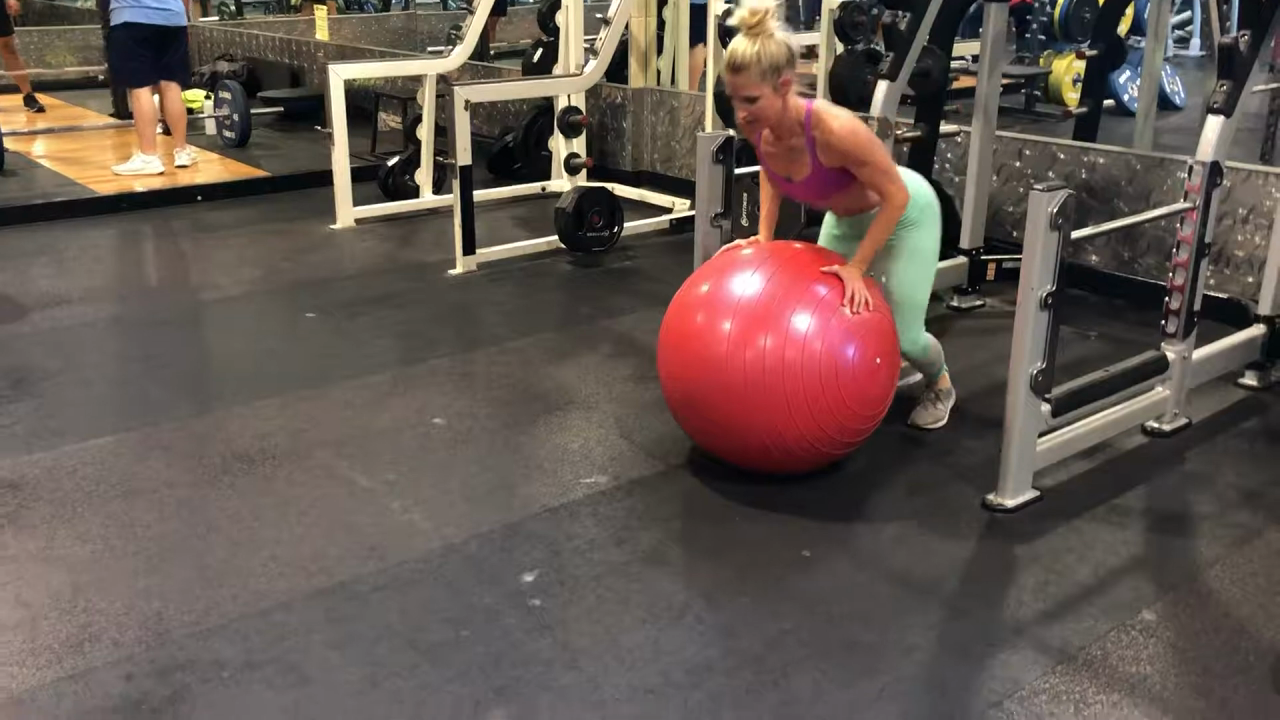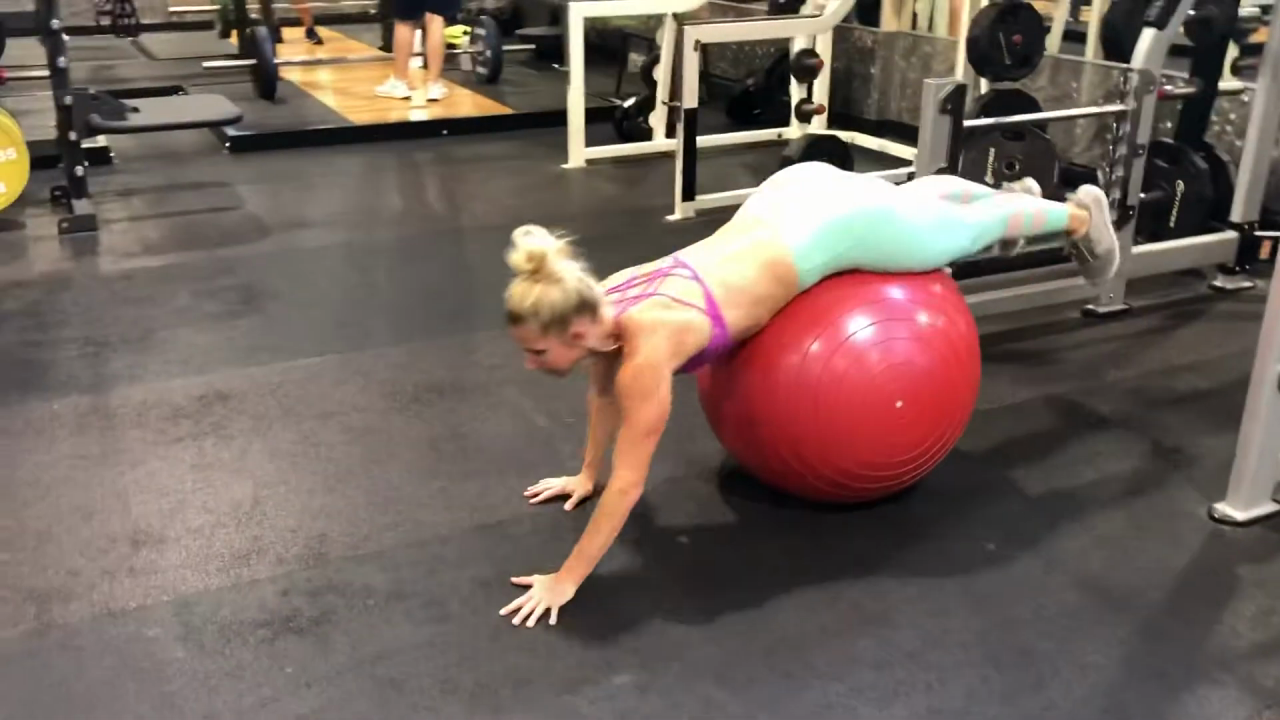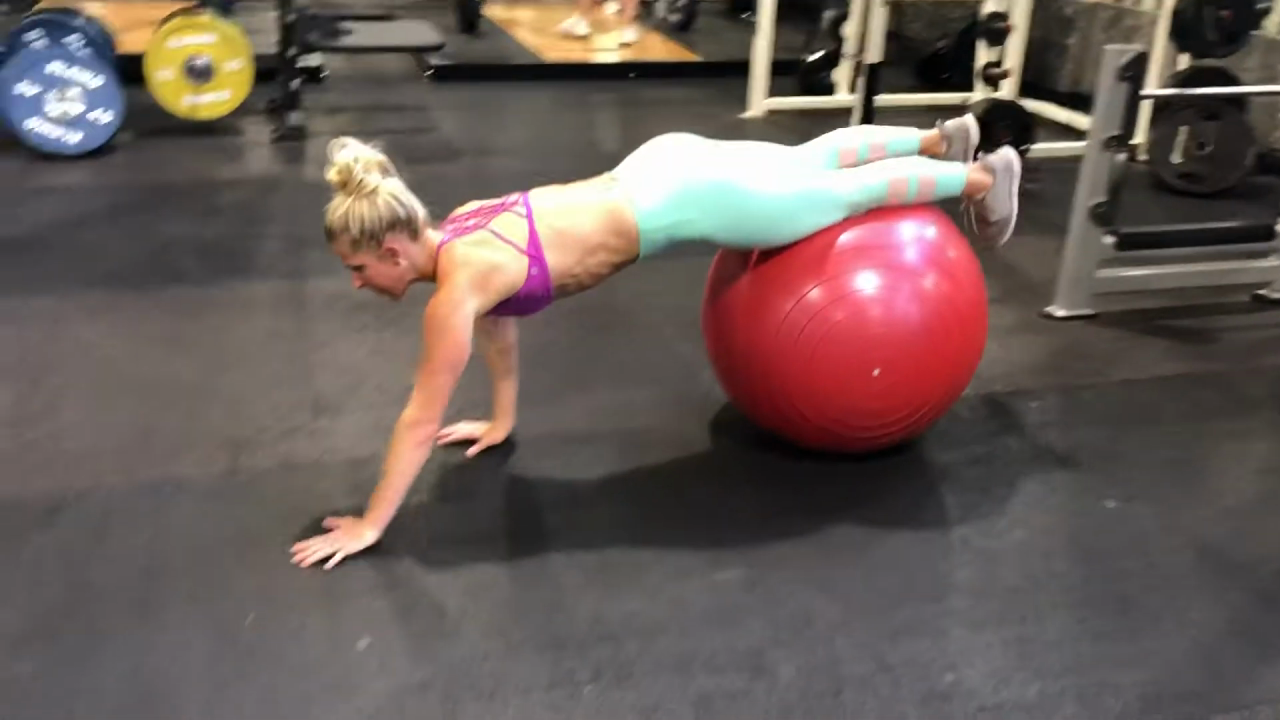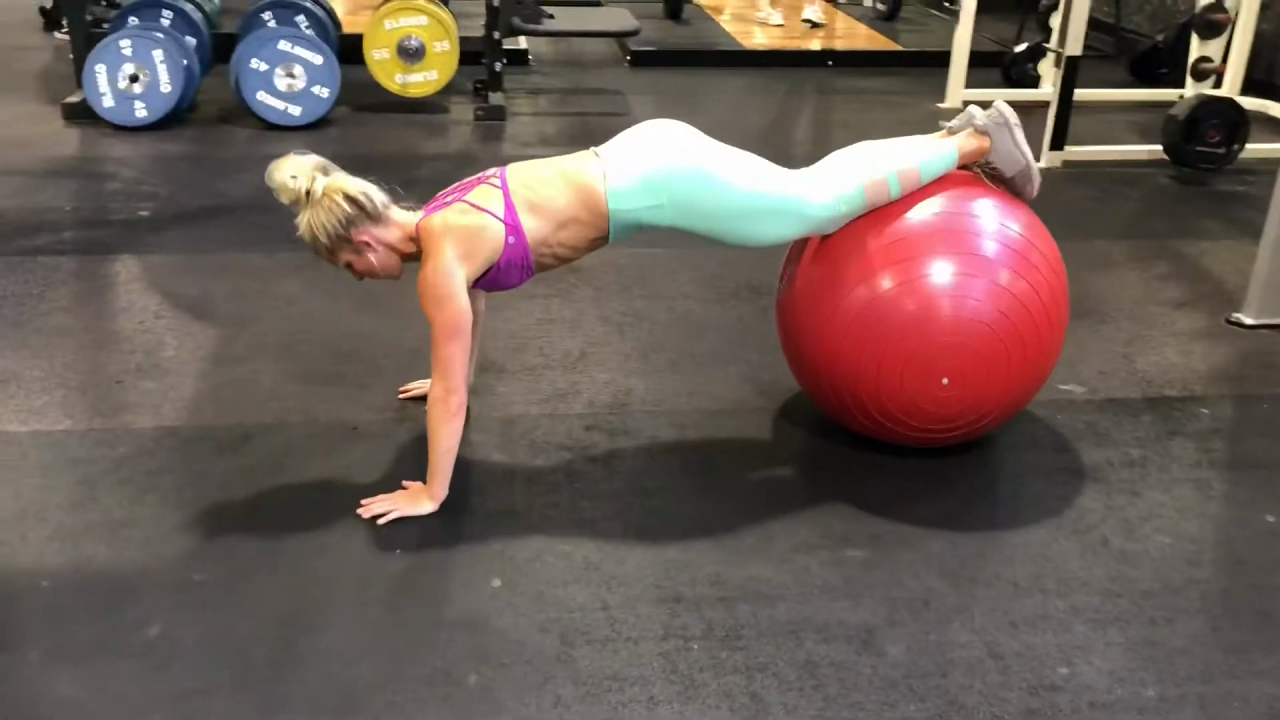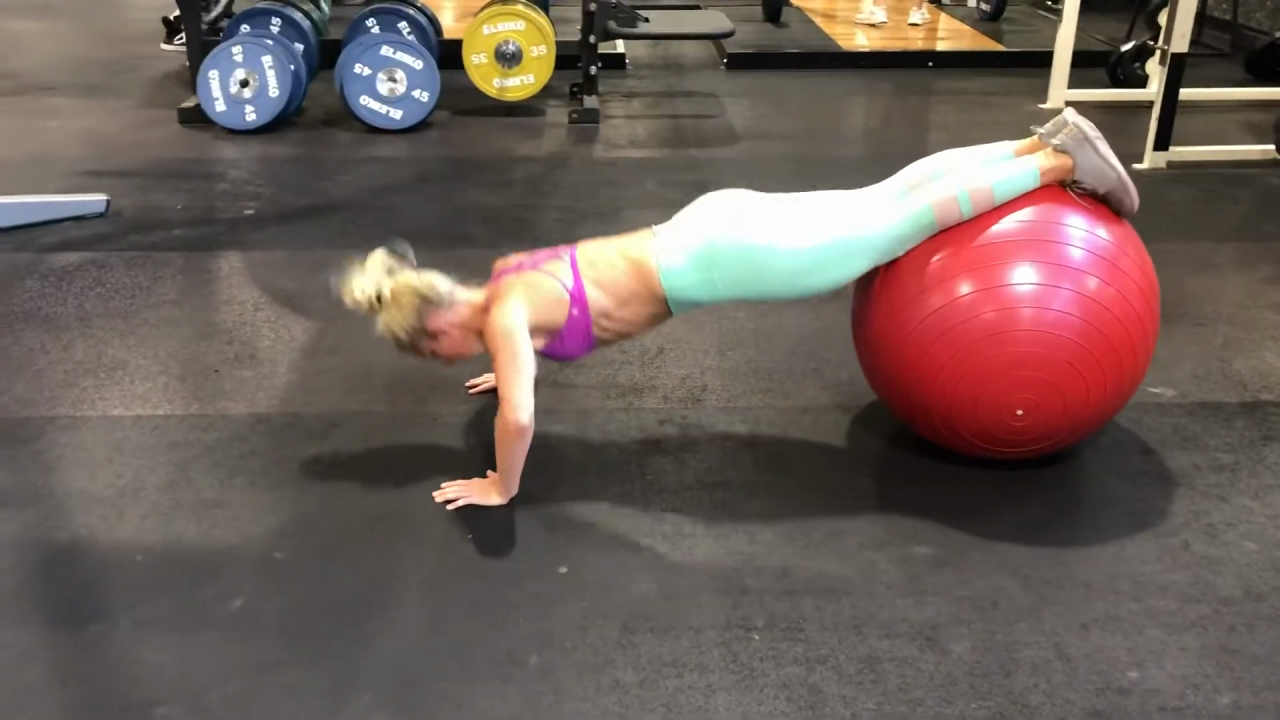
dt=1s
person 1, frame 1
left shoulder: (831, 128)
right shoulder: (754, 122)
left elbow: (896, 194)
left wrist: (857, 268)
right wrist: (763, 236)
left hip: (907, 209)
right hip: (847, 216)
left knee: (902, 335)
left ankle: (940, 384)
person 1, frame 2
left shoulder: (646, 346)
right shoulder: (601, 302)
left elbow: (628, 480)
right elbow: (605, 381)
left wrist: (571, 574)
right wrist: (586, 471)
left hip: (837, 222)
right hip: (795, 193)
left knee: (967, 230)
right knee: (905, 193)
left ankle: (1080, 213)
right ankle: (1007, 192)
person 1, frame 3
left shoulder: (459, 278)
right shoulder: (459, 234)
left elbow: (422, 415)
right elbow: (498, 326)
left wrist: (371, 524)
right wrist: (503, 422)
left hip: (682, 200)
right hip: (663, 167)
left knee: (843, 192)
right knee: (804, 160)
left ankle: (982, 176)
right ankle: (937, 140)
person 1, frame 4
left shoulder: (440, 251)
right shoulder: (440, 219)
left elbow: (451, 391)
right elbow: (476, 294)
left wrist: (431, 495)
right wrist: (448, 380)
left hip: (657, 185)
right hip: (648, 152)
left knee: (825, 206)
right knee: (813, 184)
left ankle: (981, 145)
right ankle: (957, 135)
person 1, frame 5
left shoulder: (501, 318)
right shoulder: (501, 283)
left elbow: (518, 417)
left wrist: (499, 488)
right wrist: (514, 364)
left hip: (709, 261)
right hip: (708, 232)
left knee: (896, 227)
right knee: (883, 202)
left ankle: (1061, 162)
right ankle: (1043, 143)
